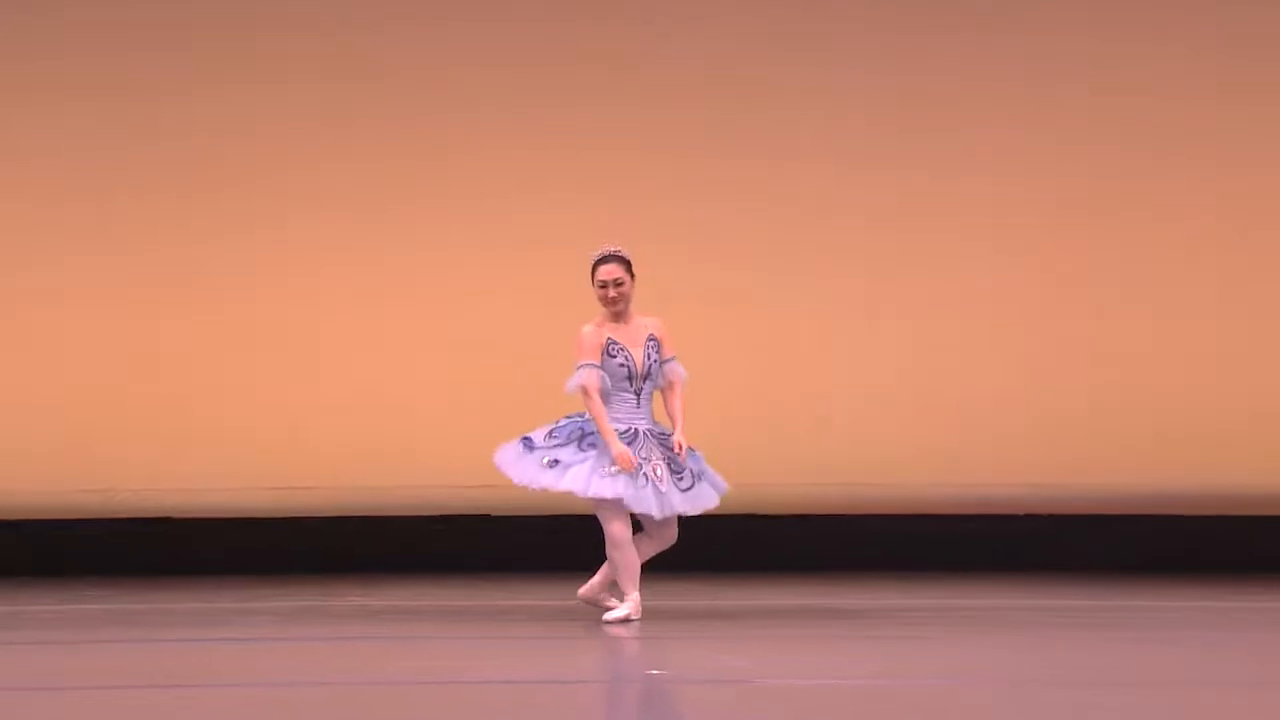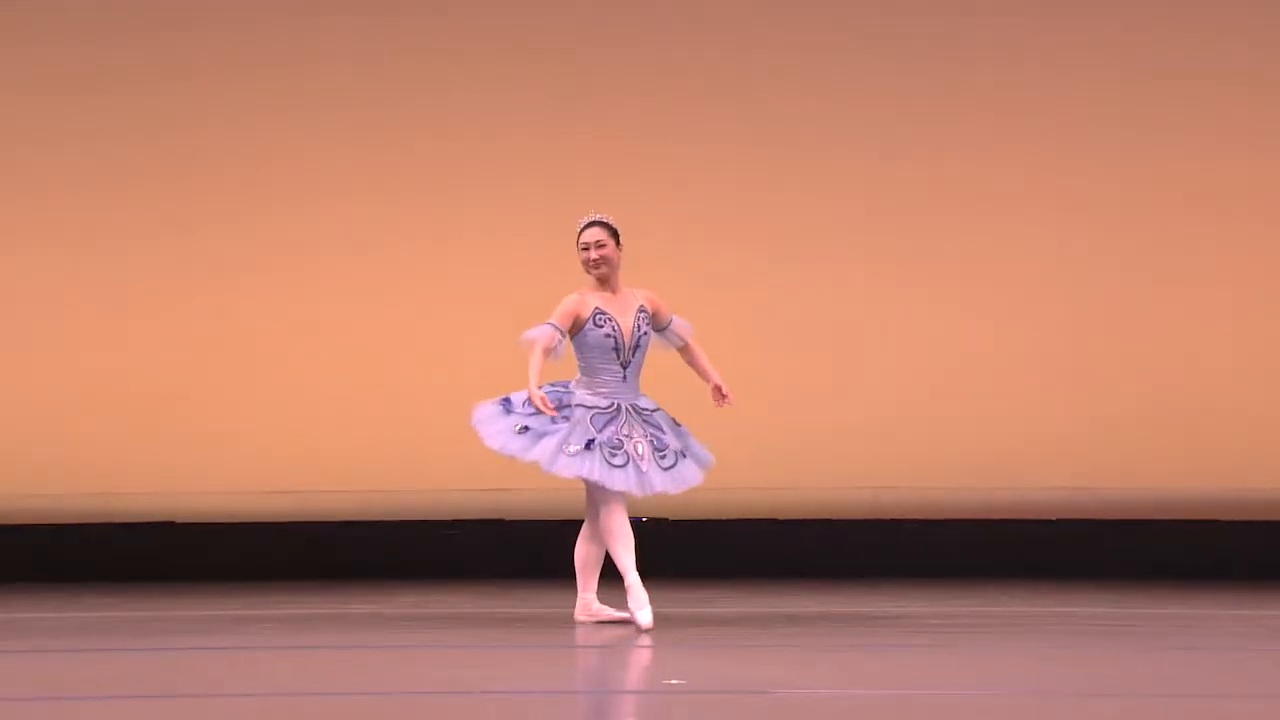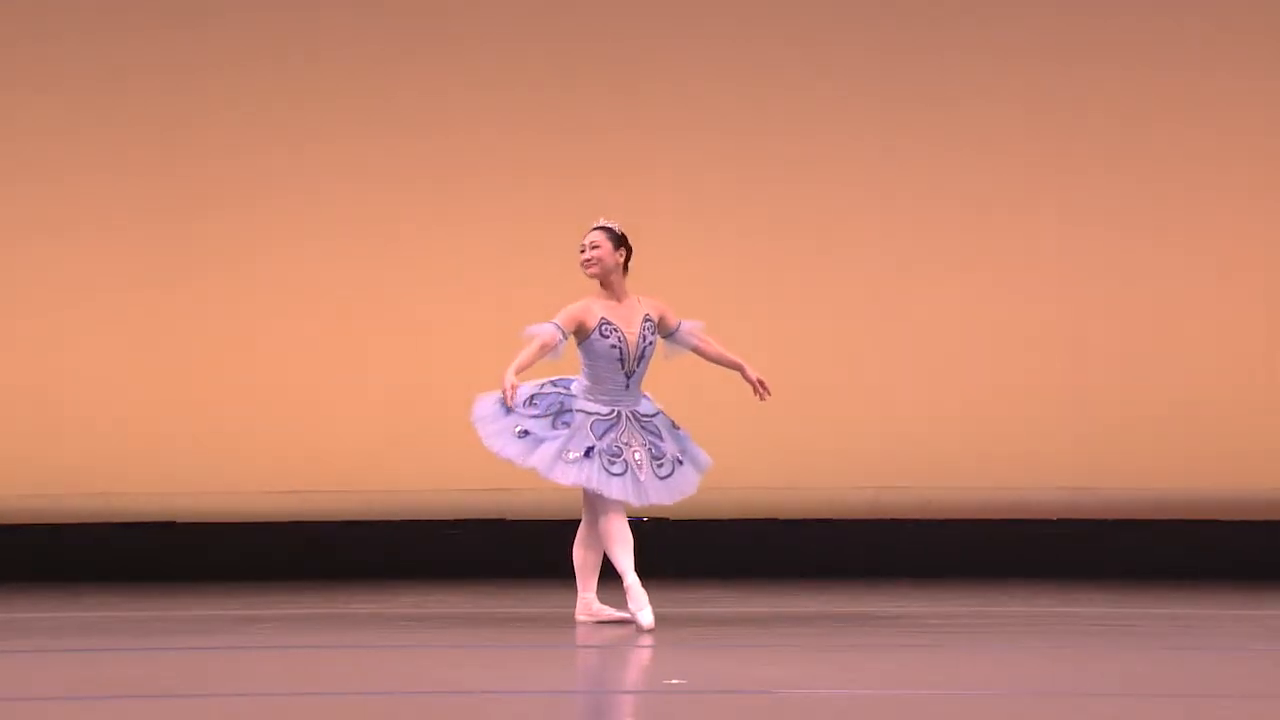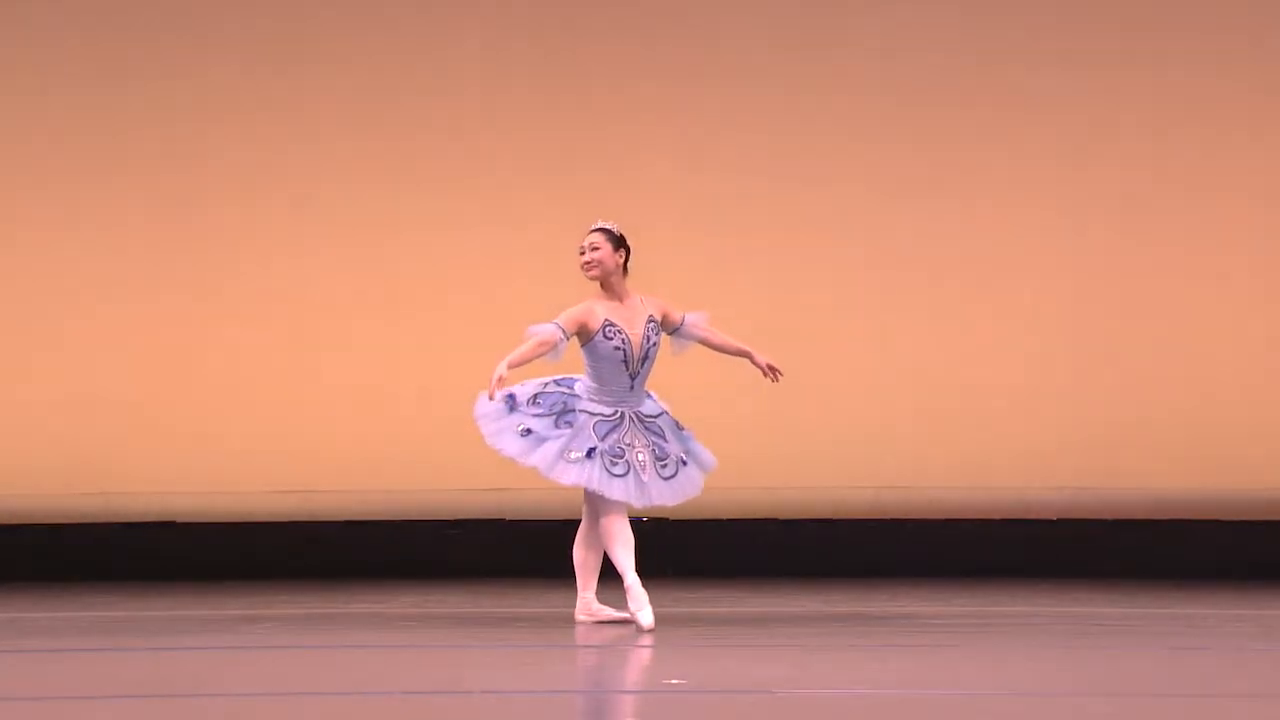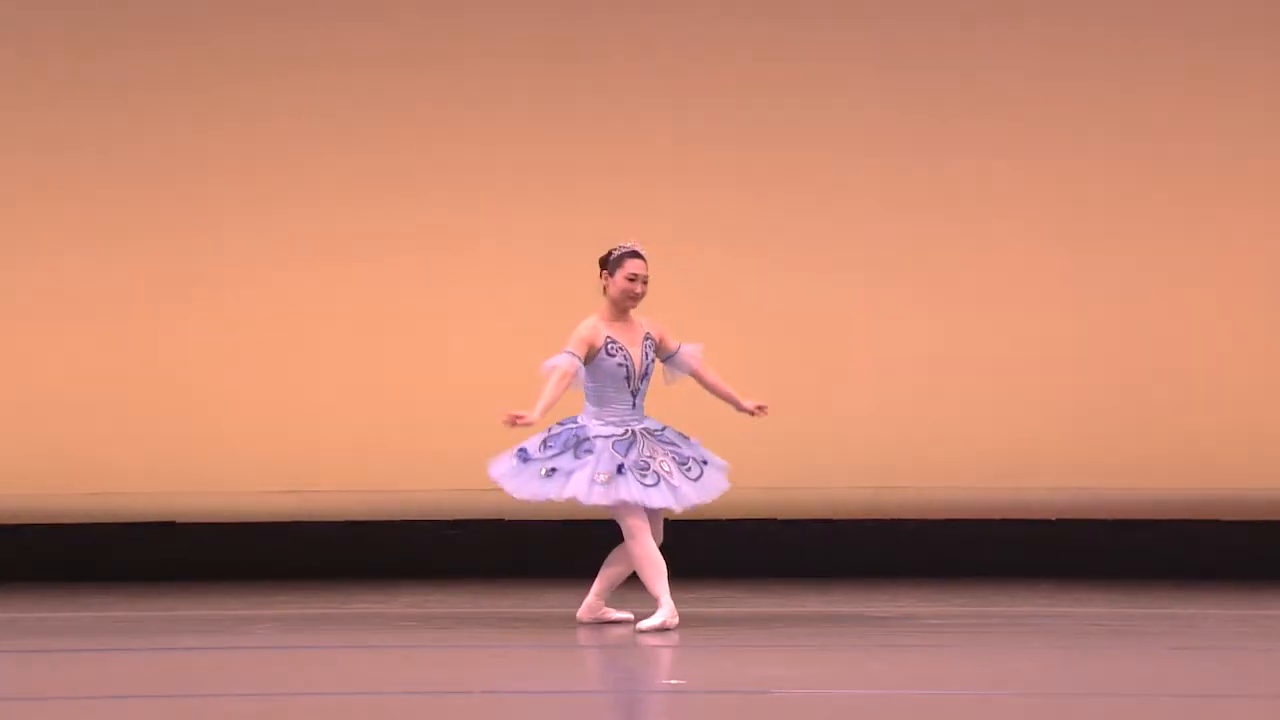
dt=0.7s
person 1, frame 1
left shoulder: (655, 328)
right shoulder: (592, 334)
left elbow: (672, 384)
right elbow: (590, 393)
left wrist: (679, 431)
right wrist: (615, 446)
left hip: (649, 441)
right hip: (602, 442)
left knee: (664, 535)
right knee: (618, 530)
left ankle: (596, 587)
right ankle: (631, 598)
person 1, frame 2
left shoulder: (646, 302)
right shoulder: (577, 304)
left elbow: (683, 340)
right elbow: (541, 345)
left wrist: (712, 378)
right wrist: (533, 386)
left hip: (632, 415)
right hip: (587, 415)
left knee: (599, 511)
right knee: (610, 504)
left ankle: (587, 602)
right ankle: (635, 588)
person 1, frame 3
left shoulder: (652, 309)
right shoulder: (583, 311)
left elbow: (695, 340)
right elbow: (543, 341)
left wrist: (742, 367)
right wrist: (512, 372)
left hip: (631, 419)
right hip: (590, 417)
left knee: (598, 510)
right knee: (609, 507)
left ankle: (588, 601)
person 1, frame 4
left shoulder: (654, 308)
right shoulder: (586, 313)
left elbow: (700, 331)
right elbow: (545, 339)
left wrist: (751, 354)
right wrist: (506, 365)
left hip: (634, 419)
right hip: (592, 419)
left knee: (599, 512)
right knee: (610, 508)
left ankle: (587, 601)
person 1, frame 5
left shoulder: (651, 331)
right shoulder: (589, 331)
left elbow: (694, 367)
right elbow: (562, 373)
left wrist: (740, 402)
right wrist: (536, 413)
left hip: (642, 439)
right hip: (599, 440)
left knee: (646, 531)
right knee: (636, 525)
left ankle: (593, 604)
right ankle: (666, 606)
